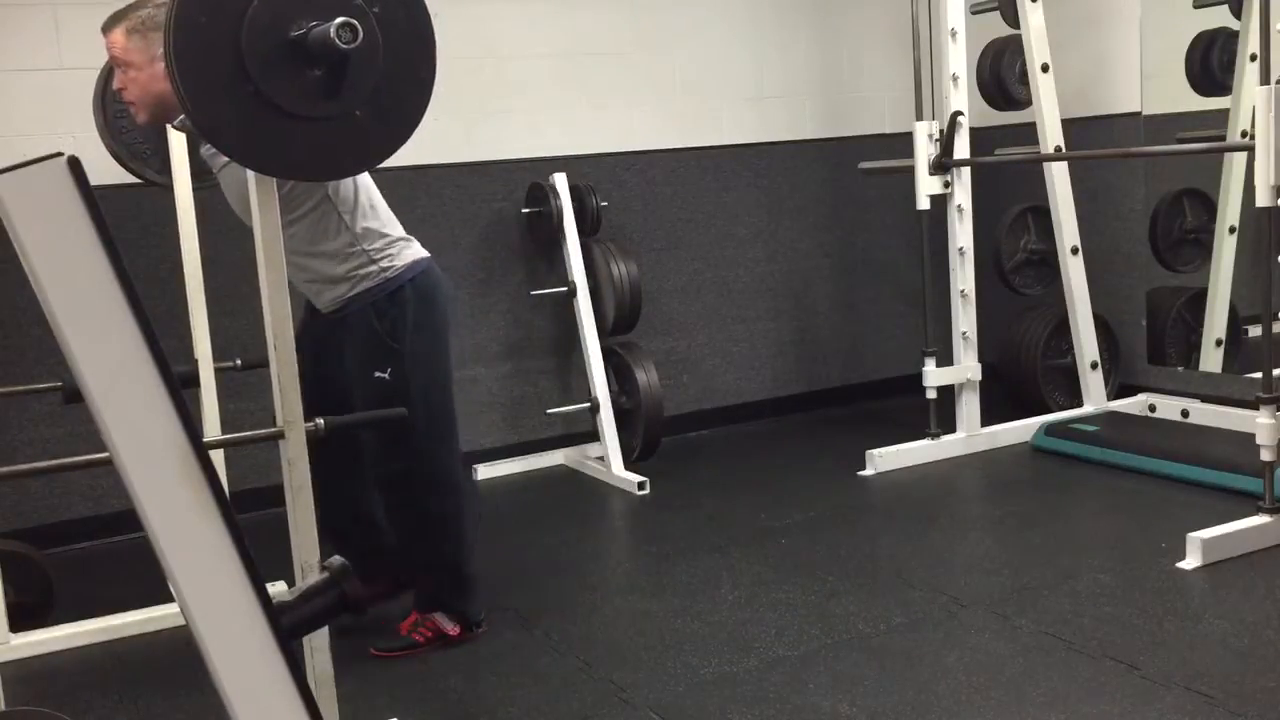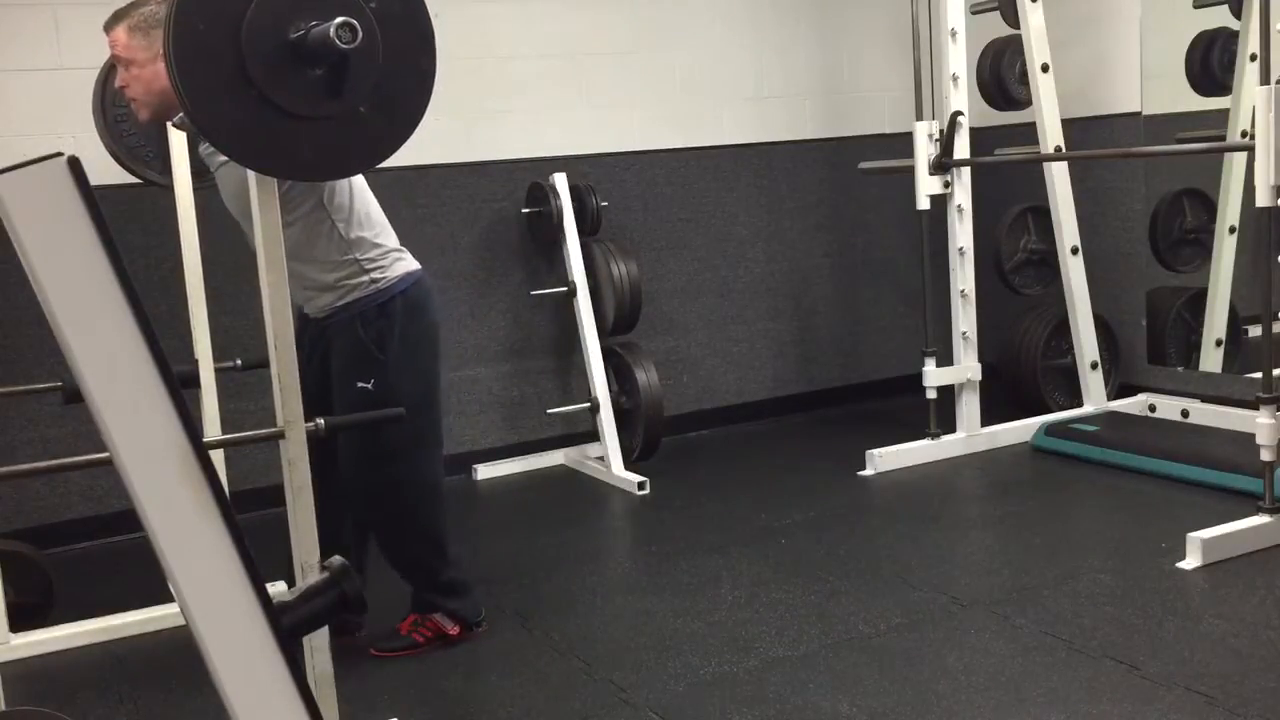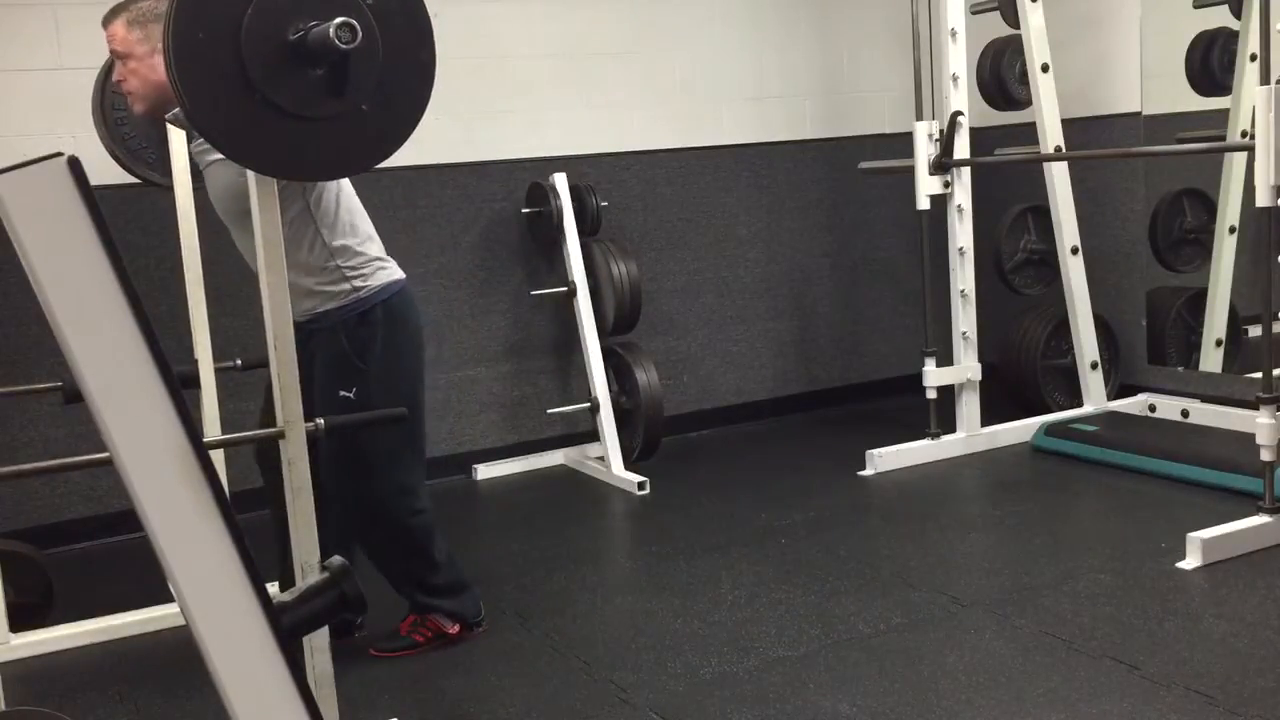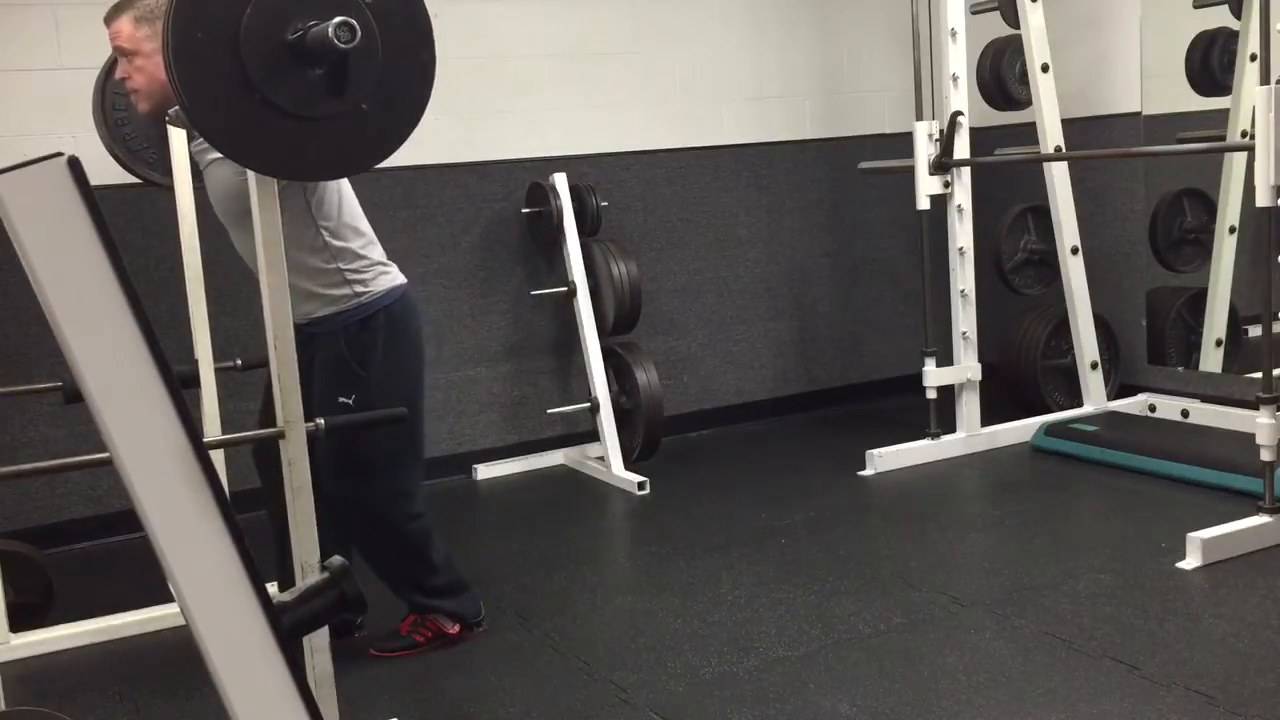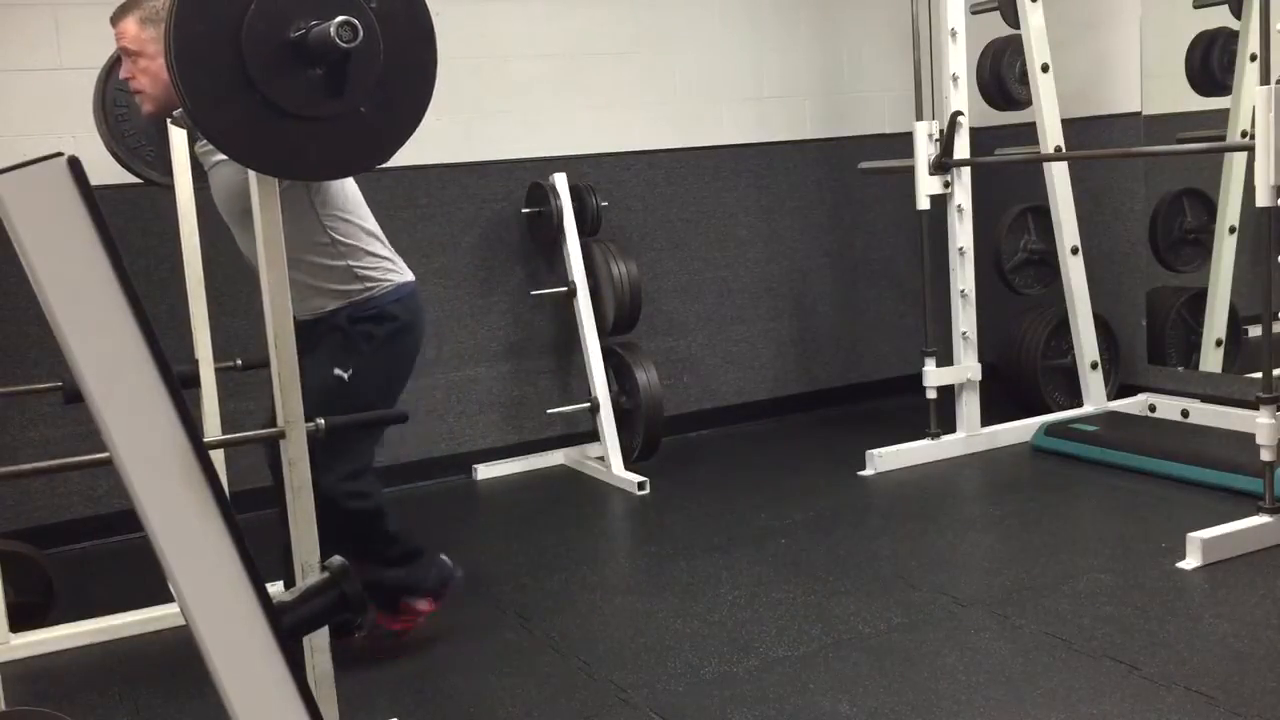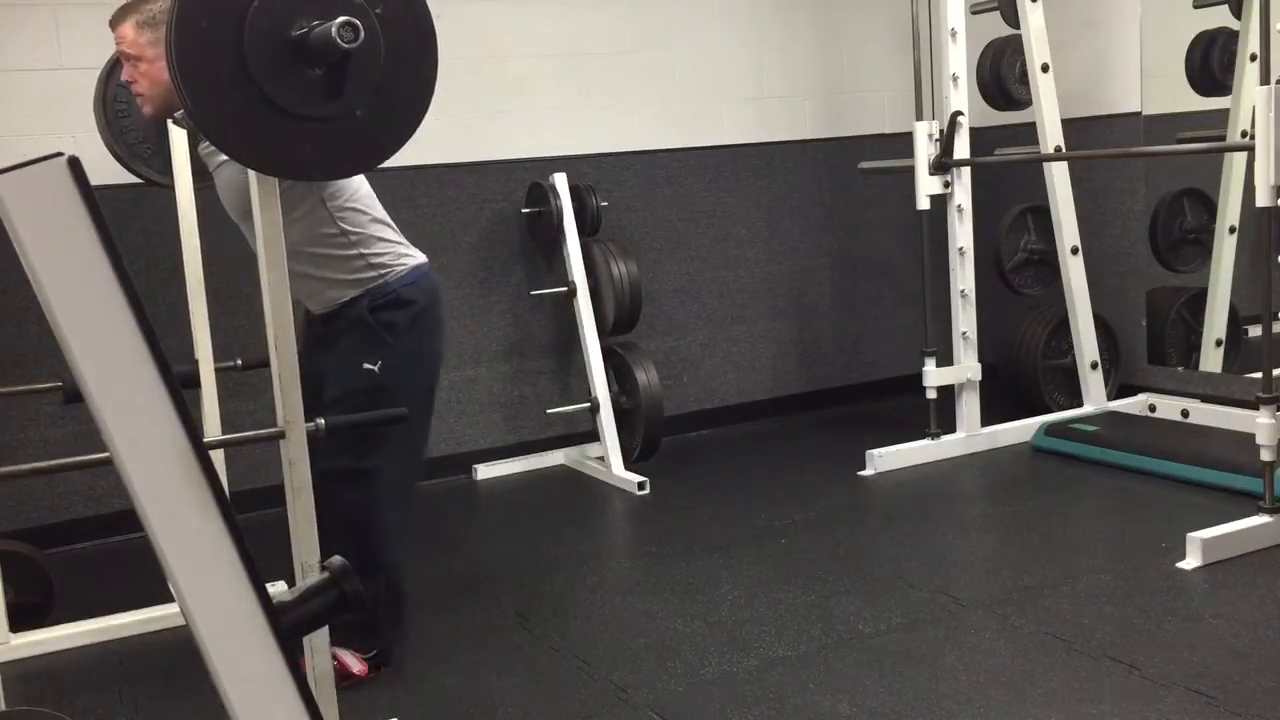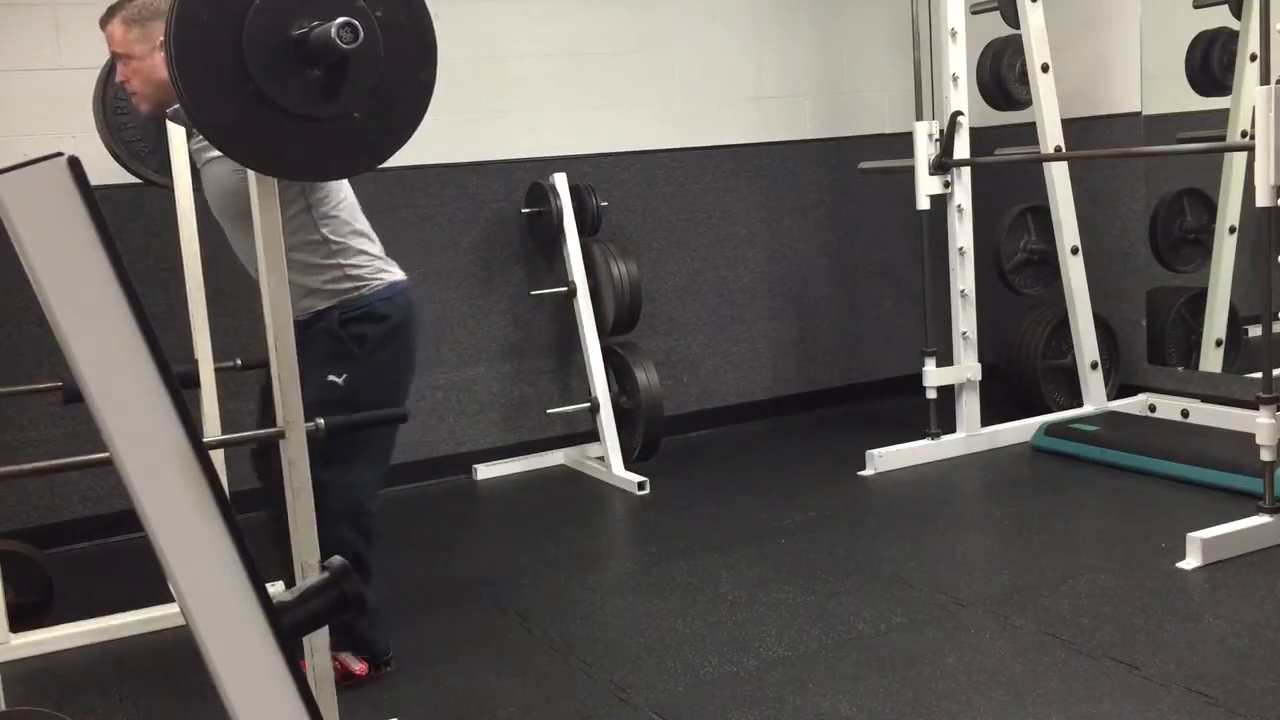
dt=0.4s
person 1, frame 1
right shoulder: (207, 126)
left hip: (390, 294)
right hip: (340, 302)
left knee: (410, 455)
right knee: (316, 445)
left ankle: (449, 607)
right ankle: (387, 567)
person 1, frame 2
right shoulder: (208, 126)
left hip: (381, 307)
right hip: (327, 310)
left knee: (386, 470)
right knee: (317, 461)
left ankle: (447, 608)
person 1, frame 3
right shoulder: (203, 127)
left hip: (363, 313)
right hip: (314, 317)
left knee: (370, 478)
right knee: (291, 463)
left ankle: (448, 607)
person 1, frame 4
right shoulder: (204, 127)
left hip: (363, 321)
right hip: (313, 323)
left knee: (368, 482)
right knee: (286, 467)
left ankle: (448, 608)
person 1, frame 5
right shoulder: (208, 129)
left hip: (371, 311)
right hip: (319, 317)
left knee: (320, 465)
right knee: (298, 462)
left ankle: (414, 580)
person 1, frame 6
right shoulder: (208, 126)
left hip: (388, 304)
right hip: (336, 310)
left knee: (360, 471)
right knee: (319, 465)
left ankle: (362, 639)
right ankle: (332, 614)
person 1, frame 7
right shoulder: (200, 125)
left hip: (361, 317)
right hip: (315, 318)
left knee: (327, 477)
right knee: (284, 466)
left ankle: (352, 643)
